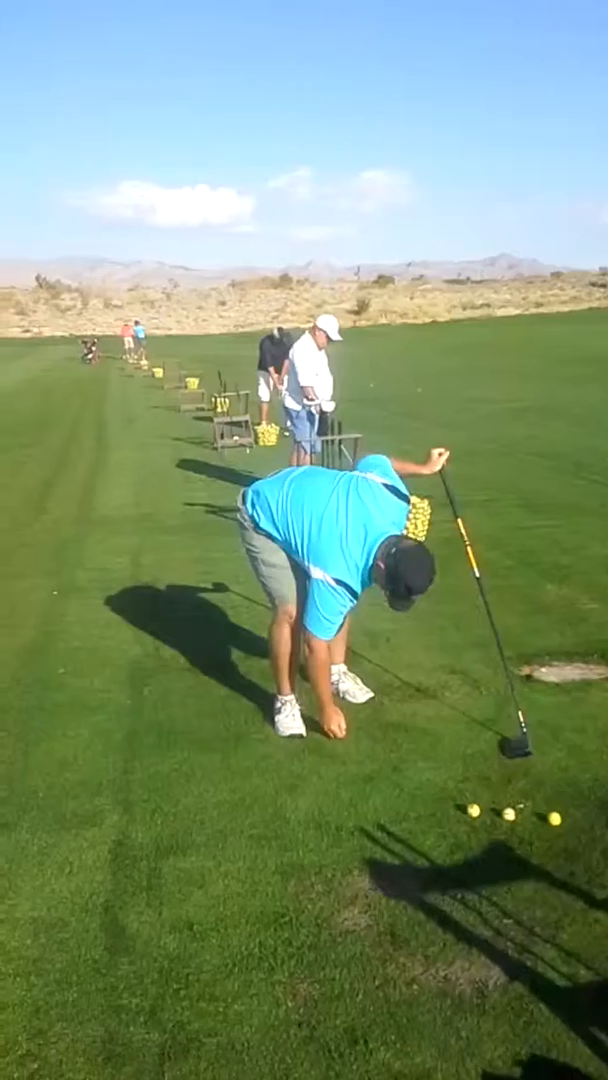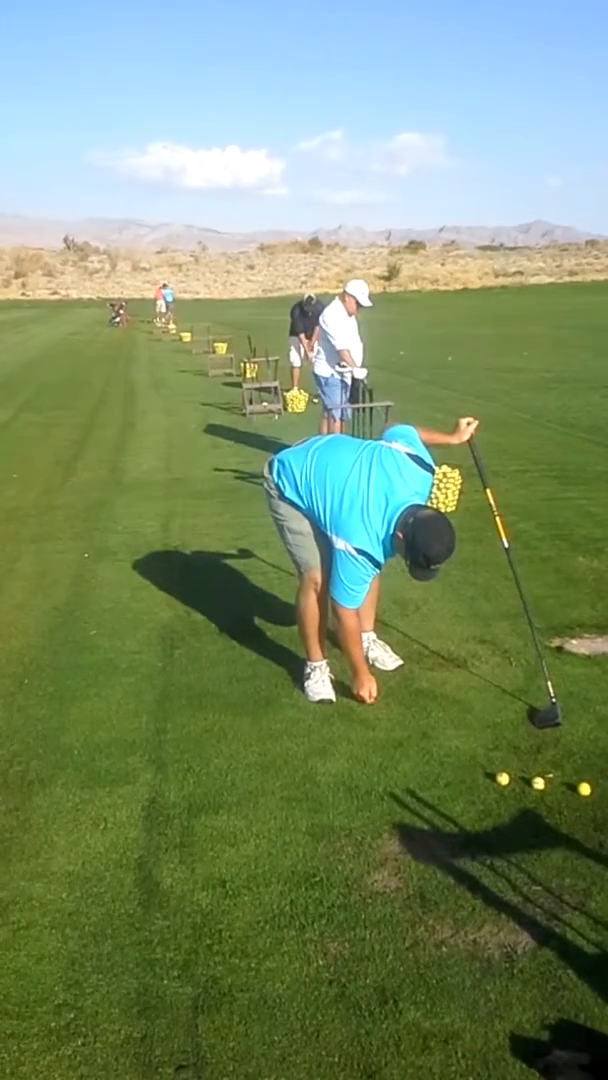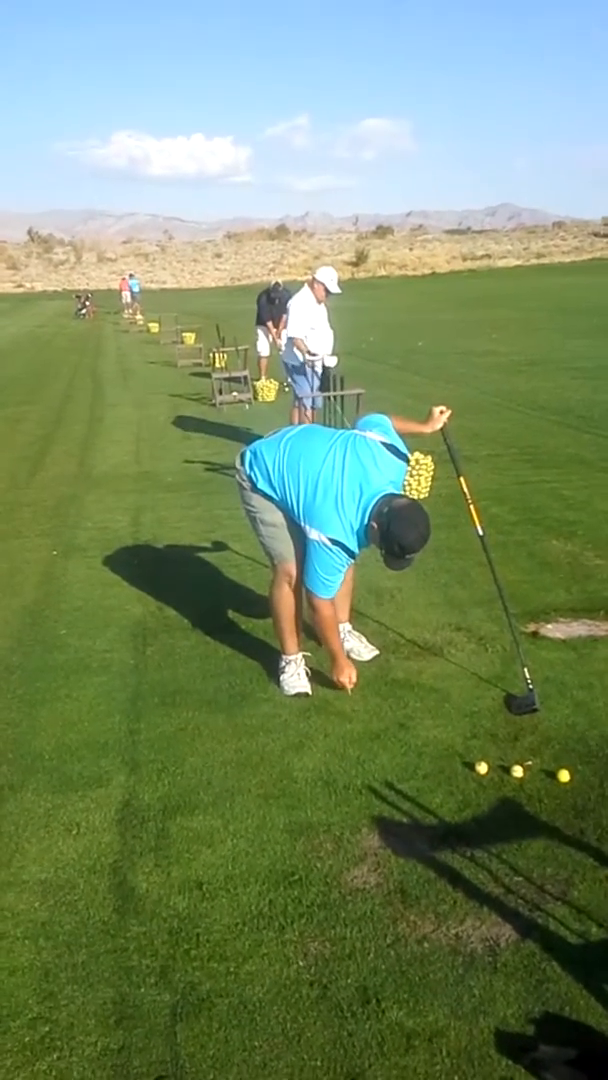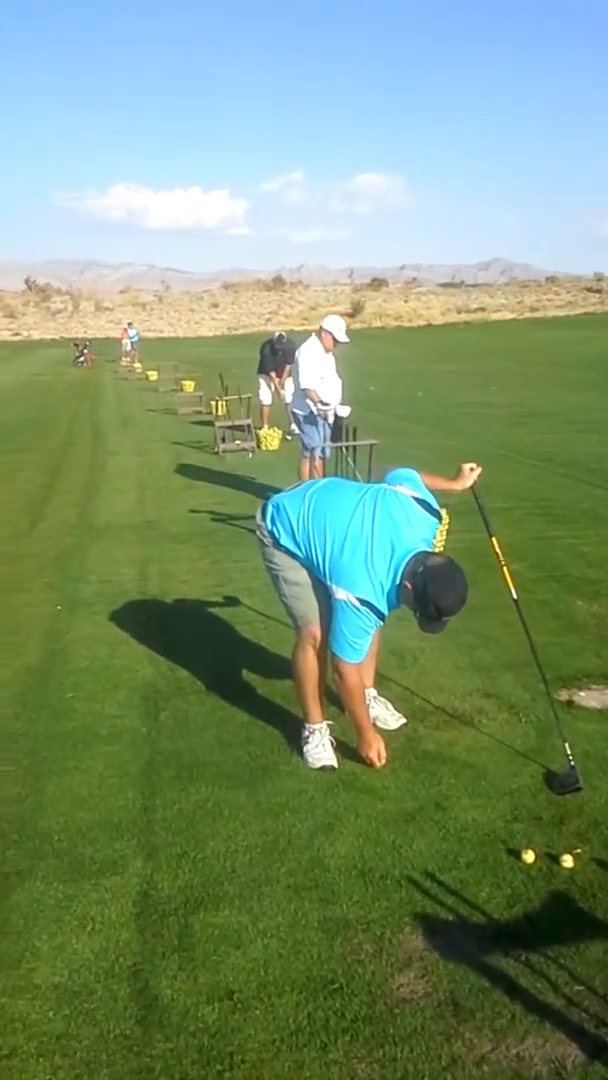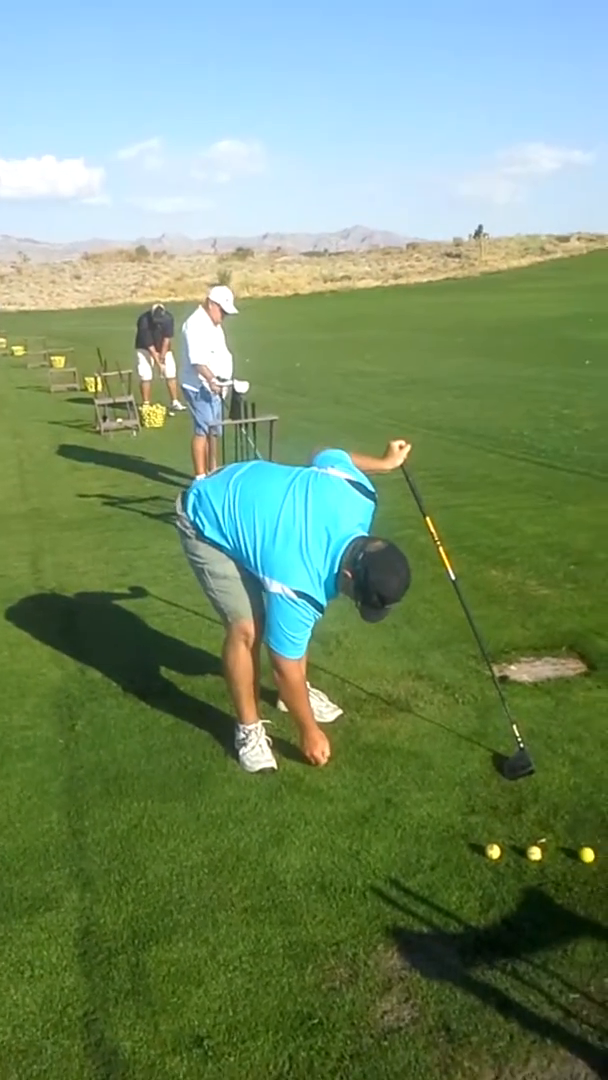
dt=1s
person 1, frame 1
left shoulder: (396, 501)
right shoulder: (338, 576)
left elbow: (373, 461)
right elbow: (315, 643)
left wrist: (424, 468)
right wrist: (327, 710)
left hip: (297, 489)
right hip: (262, 516)
left knee: (336, 604)
right knee: (291, 611)
left ankle: (337, 672)
right ankle: (285, 700)
person 1, frame 2
left shoulder: (421, 470)
right shoulder: (360, 543)
left elbow: (398, 431)
right elbow: (345, 612)
left wrist: (452, 438)
right wrist: (361, 674)
left hip: (325, 457)
right hip: (289, 484)
left knee: (368, 568)
right knee: (317, 578)
left ankle: (367, 638)
right ankle: (315, 666)
person 1, frame 3
left shoulder: (395, 459)
right shoulder: (334, 534)
left elbow: (372, 421)
right elbow: (320, 603)
left wrist: (425, 426)
right wrist: (339, 661)
right hip: (261, 476)
left knee: (344, 558)
right knee: (290, 570)
left ankle: (343, 629)
right ankle: (291, 659)
person 1, frame 4
left shoulder: (425, 515)
right shoulder: (362, 594)
left elbow: (402, 475)
right elbow: (345, 668)
left wrist: (455, 483)
right wrist: (366, 735)
right hip: (283, 532)
right knee: (315, 633)
left ankle: (367, 695)
right ankle: (314, 729)
person 1, frame 5
left shoulder: (361, 497)
right shoulder: (299, 587)
left elbow: (329, 456)
right elbow: (285, 666)
left wrist: (384, 462)
right wrist: (310, 733)
right hip: (206, 521)
right knee: (247, 628)
left ankle: (297, 692)
right ankle: (248, 729)
